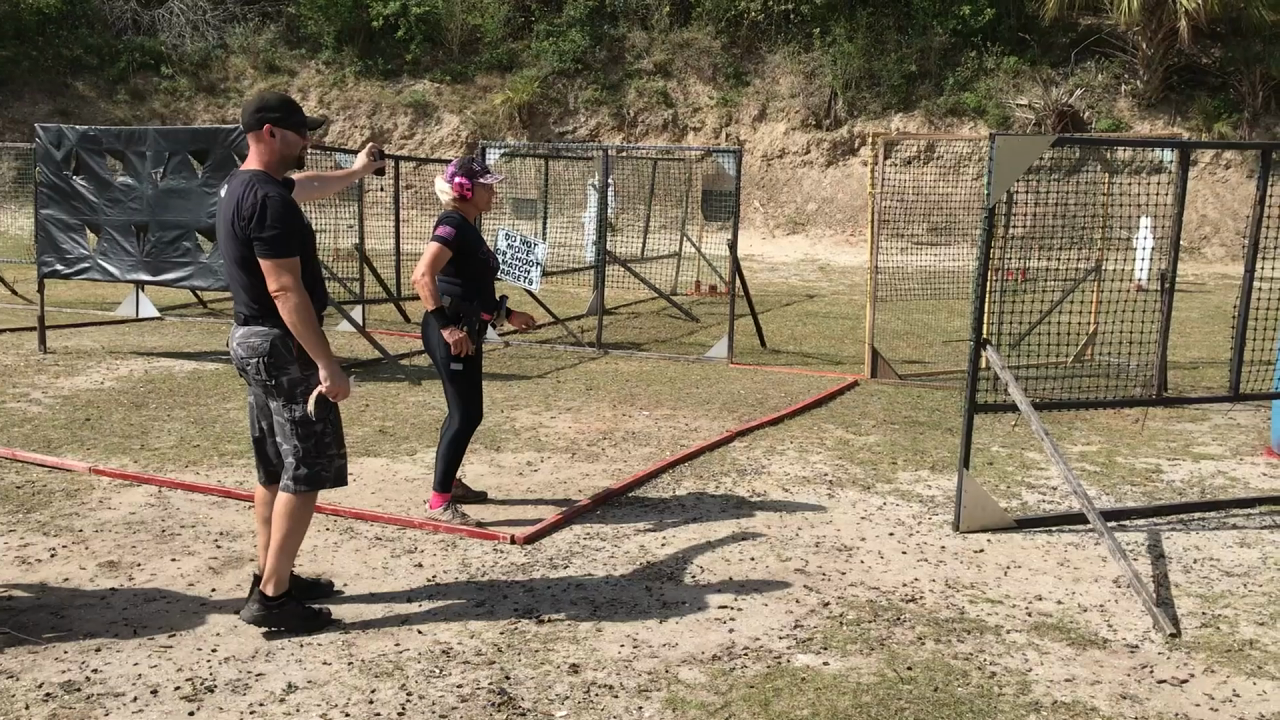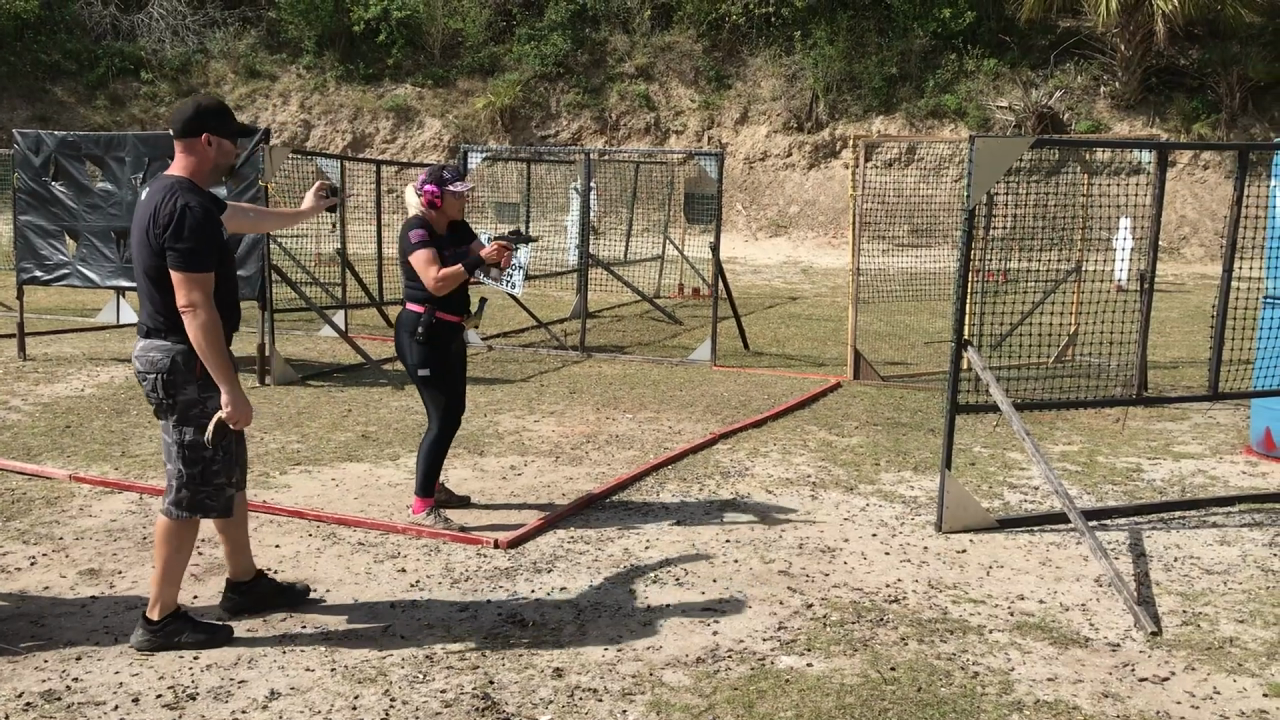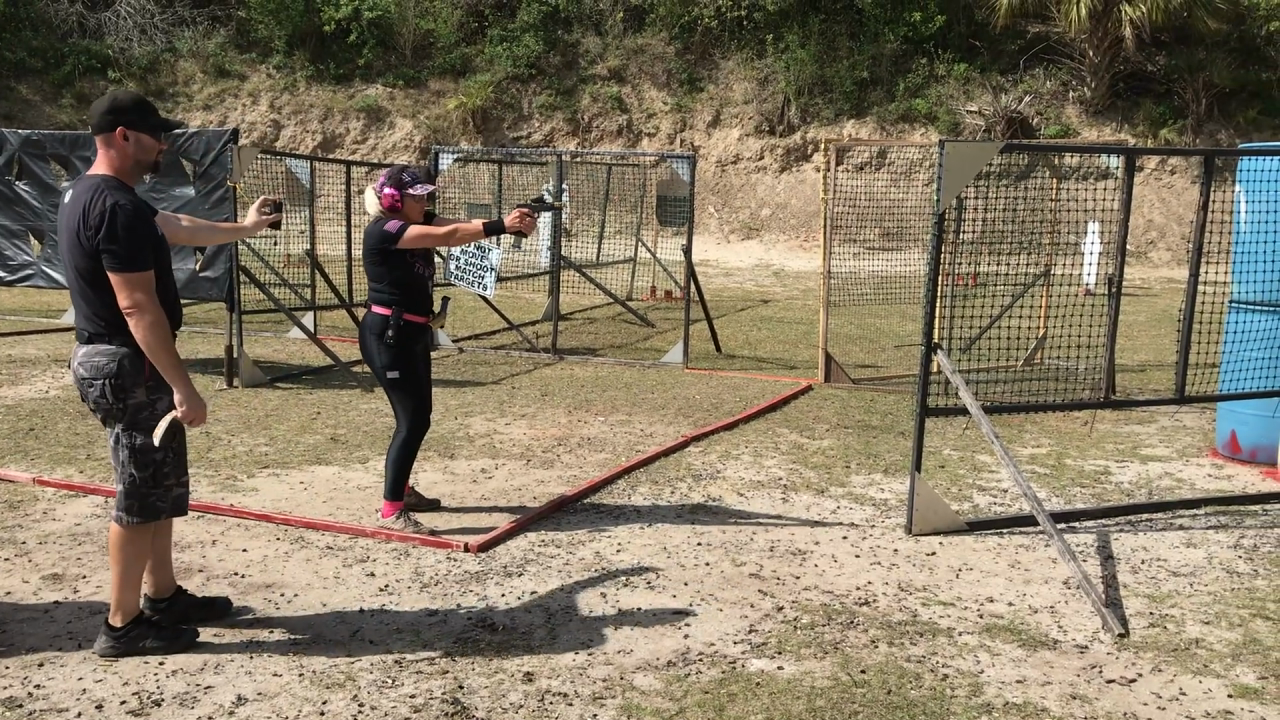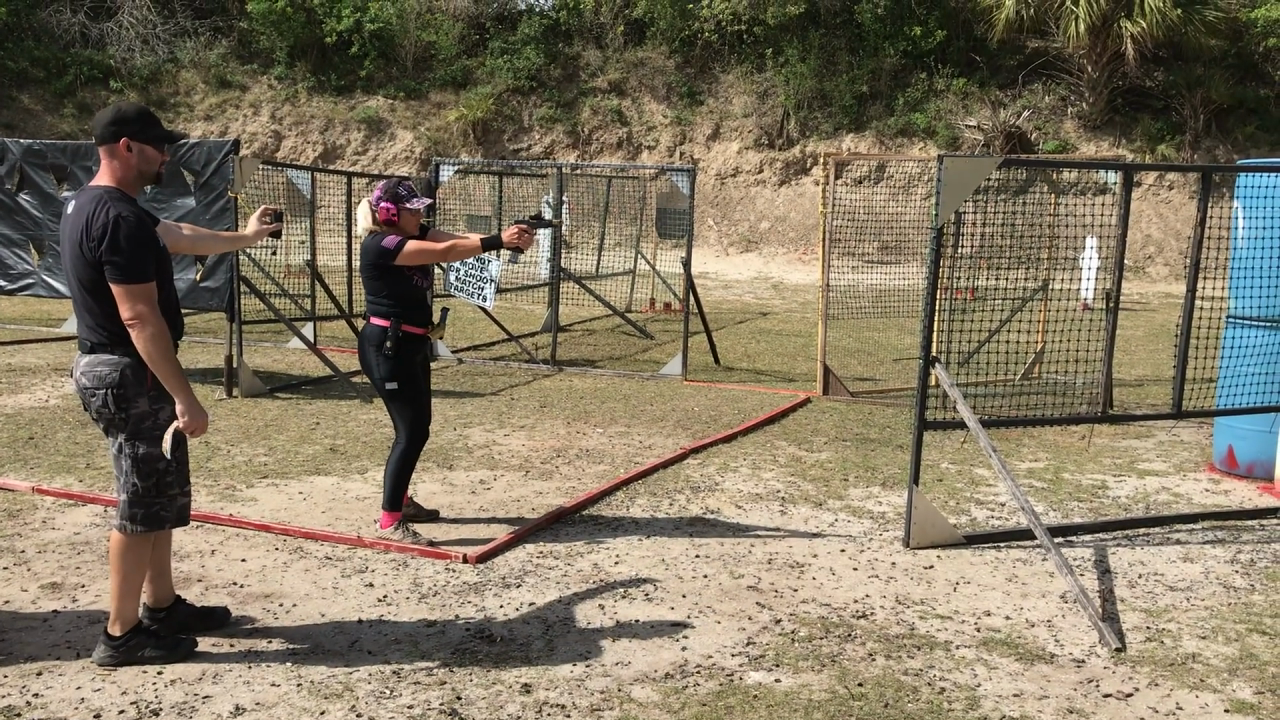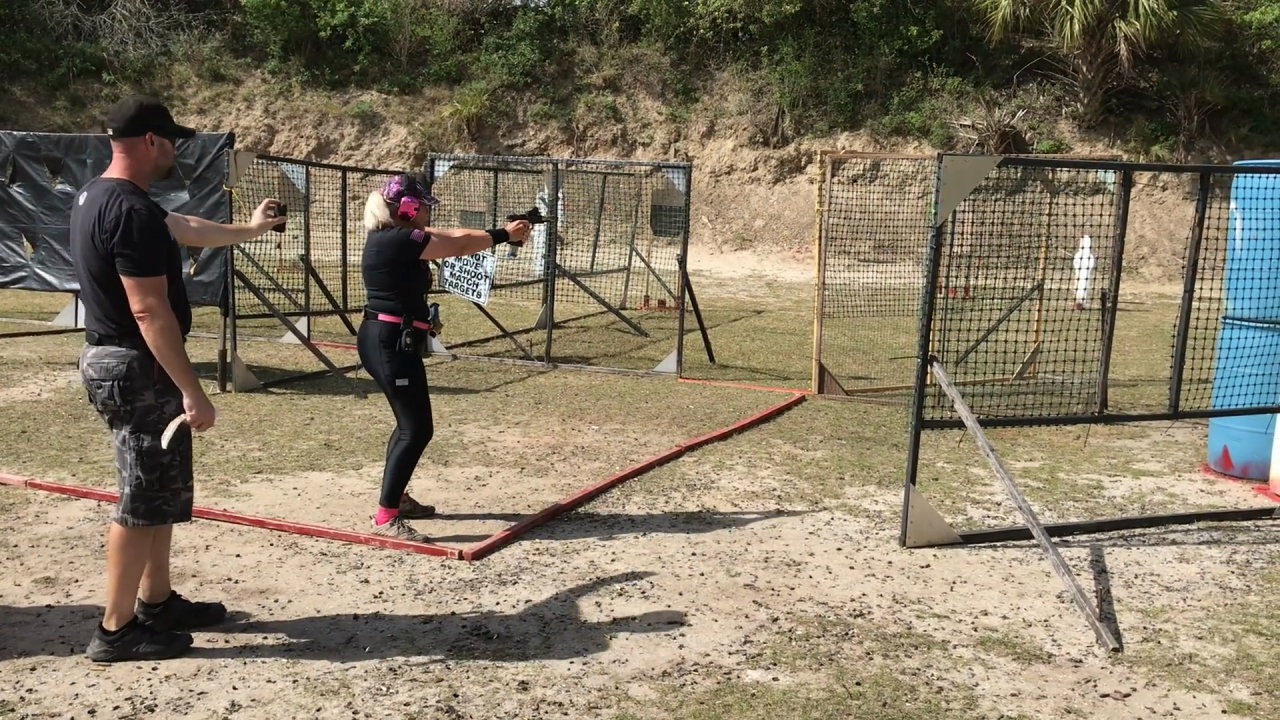
dt=1s
person 1, frame 1
left shoulder: (243, 184)
right shoulder: (268, 200)
left elbow: (306, 186)
right elbow: (286, 291)
left wrist: (357, 171)
right wrist: (327, 364)
left hip: (254, 340)
right hip: (281, 346)
left knee: (276, 469)
right knee: (307, 469)
left ankle: (272, 578)
right ankle: (272, 596)
person 1, frame 2
left shoulder: (168, 191)
right shoulder: (187, 208)
left elbow: (239, 217)
right elbow: (195, 308)
left wrist: (301, 212)
right wrist: (230, 387)
left hip: (178, 357)
right hip: (185, 363)
left knee: (225, 473)
right knee: (194, 489)
left ankle: (244, 582)
right ankle: (160, 619)
person 1, frame 3
left shoulder: (90, 192)
right shoulder: (117, 206)
left elbow: (175, 227)
right elbow: (138, 308)
left wrist: (242, 228)
right wrist: (182, 386)
left hip: (116, 360)
right hip: (129, 367)
left knee: (160, 487)
right knee: (141, 496)
left ankle: (163, 598)
right ankle: (123, 625)
person 1, frame 4
left shoulder: (90, 203)
right shoulder: (120, 217)
left elbow: (178, 236)
right elbow: (140, 318)
left wrist: (244, 236)
right wrist: (185, 397)
left hip: (114, 369)
right hip: (131, 377)
left knee: (159, 497)
right knee: (144, 505)
left ankle: (162, 606)
right ankle: (122, 634)
person 1, frame 5
left shoulder: (99, 195)
right shoulder: (131, 210)
left elbow: (183, 228)
right elbow: (150, 311)
left wrist: (249, 229)
right wrist: (192, 391)
left hip: (116, 360)
right hip: (137, 369)
left knee: (159, 491)
right knee: (144, 499)
left ankle: (157, 602)
right ankle: (116, 630)
person 2, frame 1
left shoulder: (468, 227)
right shoulder: (452, 225)
right elbow: (422, 276)
left wrist: (507, 314)
right wrist: (446, 325)
left hip: (466, 330)
right hip: (452, 333)
left knee: (464, 412)
right knee: (466, 414)
left ankle: (449, 483)
right ankle: (439, 502)
person 2, frame 2
left shoulder: (458, 228)
right shoulder: (417, 230)
left elbow: (482, 257)
right elbow: (436, 283)
left wrist: (497, 257)
right wrist: (479, 260)
left hip: (450, 333)
right hip: (422, 333)
left knee: (451, 413)
right knee: (443, 419)
left ankle: (432, 487)
right ankle: (421, 506)
person 2, frame 3
left shoulder: (418, 224)
right shoulder: (382, 231)
left elbow: (462, 224)
right elbow: (447, 236)
left wrist: (510, 223)
right wrist: (501, 226)
left hip: (413, 333)
right hip: (388, 335)
left knee: (418, 416)
right knee: (413, 421)
left ankle: (402, 490)
right ankle: (390, 511)
person 2, frame 4
left shoulder: (415, 235)
right shoulder: (379, 244)
left elbow: (459, 238)
right elbow: (445, 252)
left wrist: (506, 239)
right wrist: (498, 242)
left hip: (412, 345)
right hip: (387, 348)
left knee: (418, 426)
right knee: (412, 432)
left ankle: (401, 501)
right ankle: (389, 521)
person 2, frame 5
left shoulder: (391, 233)
right shoulder: (397, 239)
left elbow: (453, 234)
right elbow: (459, 246)
left wrist: (503, 232)
right wrist: (503, 235)
left hip: (388, 340)
right hip: (391, 343)
left knee: (409, 422)
right knee: (417, 429)
left ankle: (396, 497)
right ankle: (385, 517)
